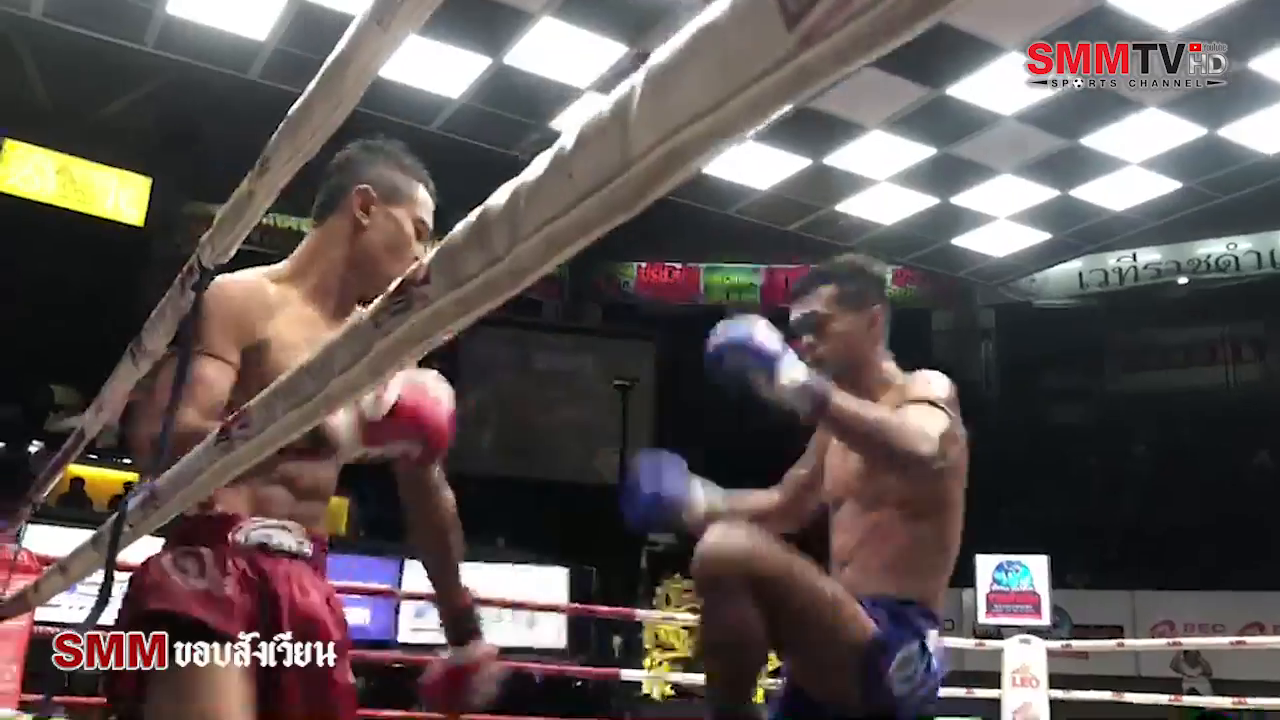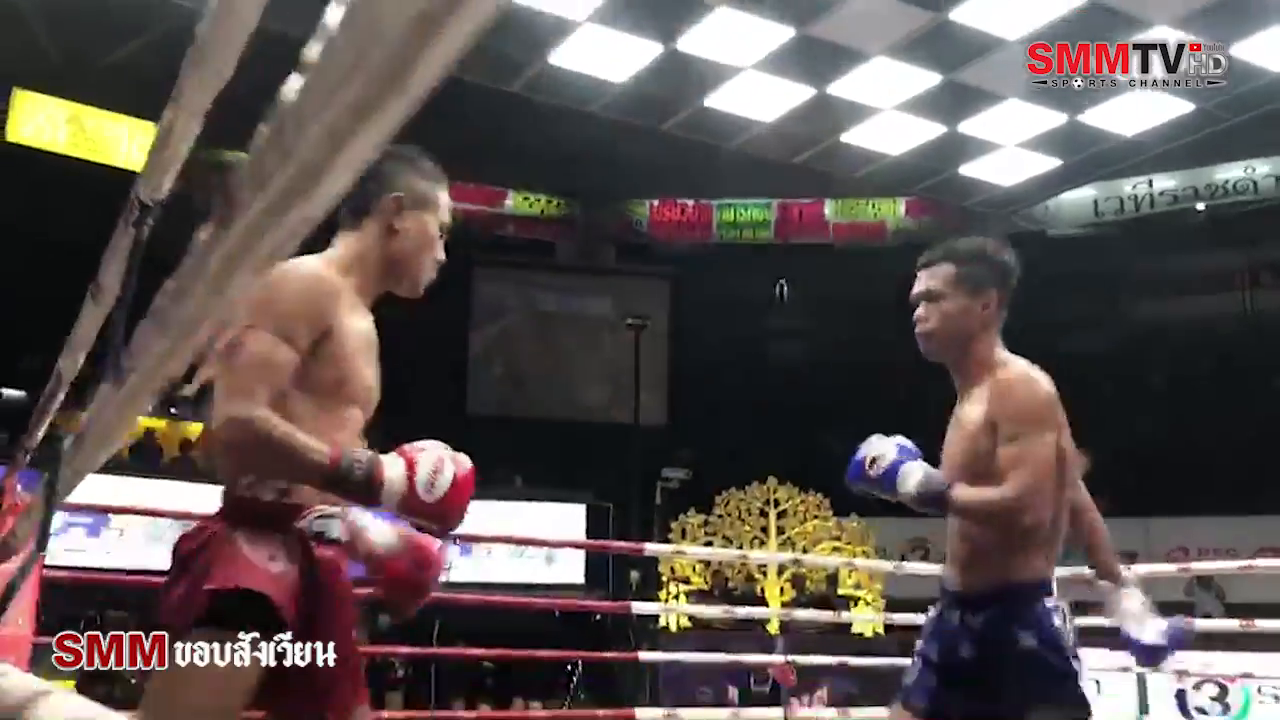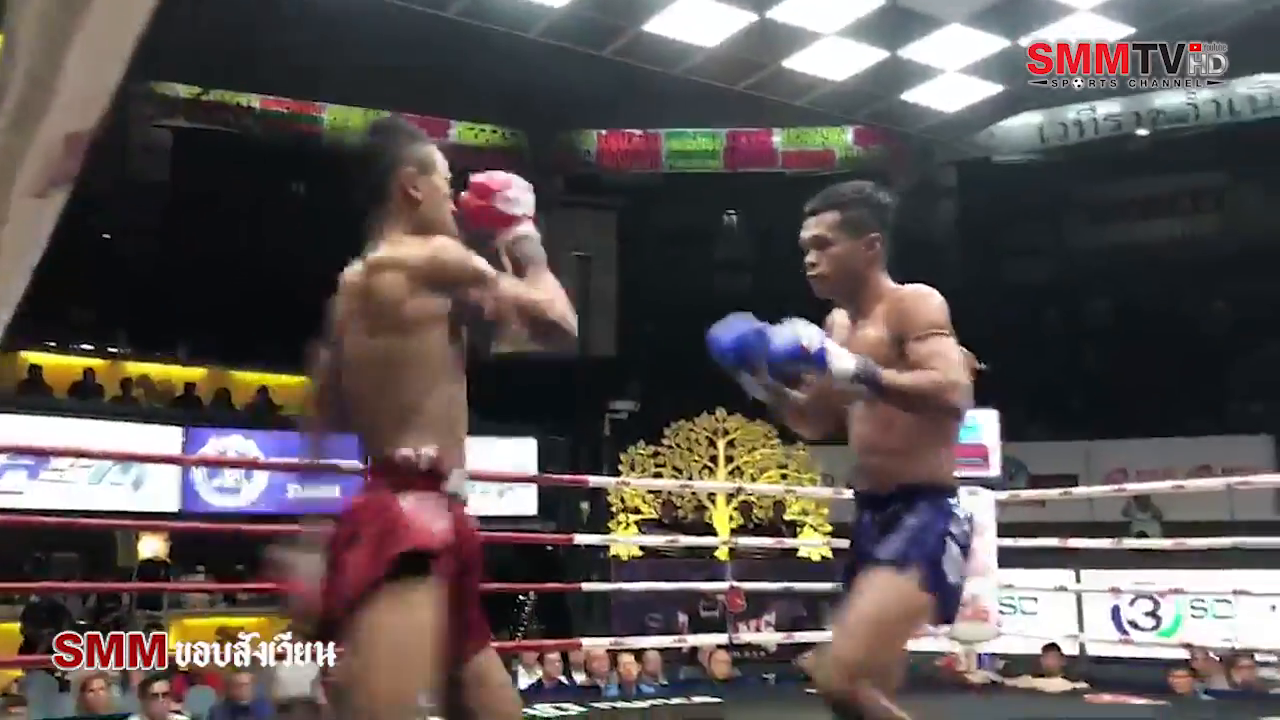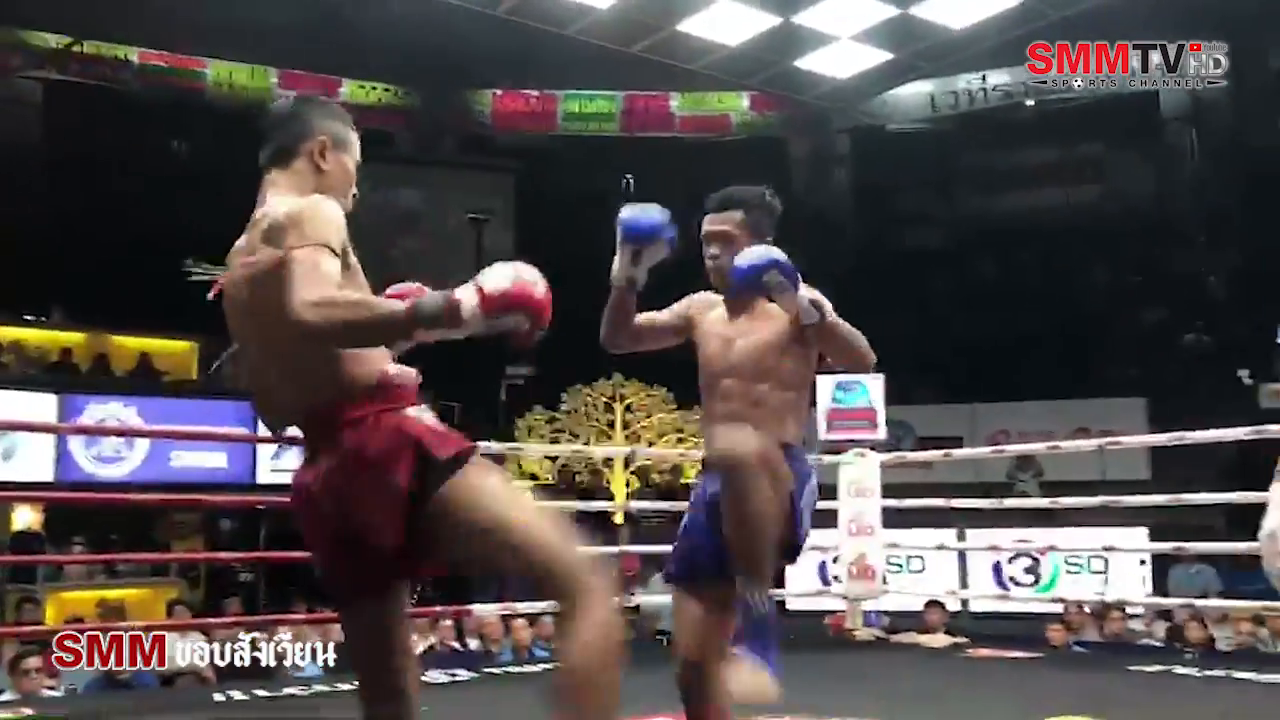
dt=0.5s
person 1, frame 1
right shoulder: (240, 301)
left elbow: (427, 487)
right elbow: (161, 450)
left wrist: (465, 630)
right wrist: (330, 434)
left hip: (304, 600)
right hip: (202, 596)
person 1, frame 2
left shoulder: (357, 319)
right shoulder: (304, 284)
right elbow: (232, 425)
left wrist: (361, 533)
right wrist: (371, 480)
left hip: (314, 573)
right hip: (249, 565)
person 1, frame 3
left shoulder: (356, 284)
right shoulder: (429, 259)
left elbow: (330, 410)
right elbow: (554, 315)
right wrist: (522, 241)
left hip: (421, 523)
right hip: (407, 525)
person 1, frame 4
left shoulder: (237, 263)
right shoulder: (308, 216)
right elbow: (312, 314)
right wrist: (461, 307)
left hip: (328, 478)
right hip: (391, 447)
right knee: (588, 588)
person 2, frame 1
left shoulder: (923, 392)
right shoulder: (837, 428)
left elbow: (917, 451)
right elbow: (782, 509)
left wrist: (800, 386)
right wrist: (700, 503)
left hip: (890, 649)
right hip: (859, 649)
left knee: (724, 557)
person 2, frame 2
left shoulder: (1021, 390)
right shoulder: (976, 394)
left elbow: (1028, 515)
right elbow: (1071, 495)
left wrist: (920, 485)
right wrist: (1120, 587)
left hip: (1019, 631)
right hip: (958, 628)
person 2, frame 3
left shoulder: (913, 304)
right shoulder: (838, 325)
left elbow: (951, 396)
right elbow: (812, 423)
left wrist: (852, 370)
right wrist: (765, 380)
left hip: (921, 522)
right hip: (874, 523)
person 2, frame 4
left shoulder: (797, 304)
right shoulder: (700, 309)
left elbow: (859, 357)
right elbow: (619, 335)
left wrist: (802, 305)
right wrist: (627, 275)
left hip: (777, 475)
right hip: (714, 490)
left knee: (739, 445)
right knee: (693, 668)
left ankle: (757, 629)
